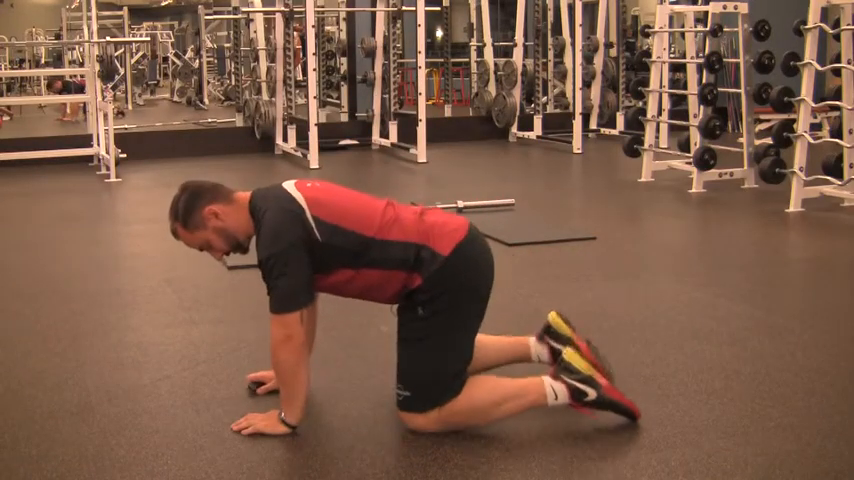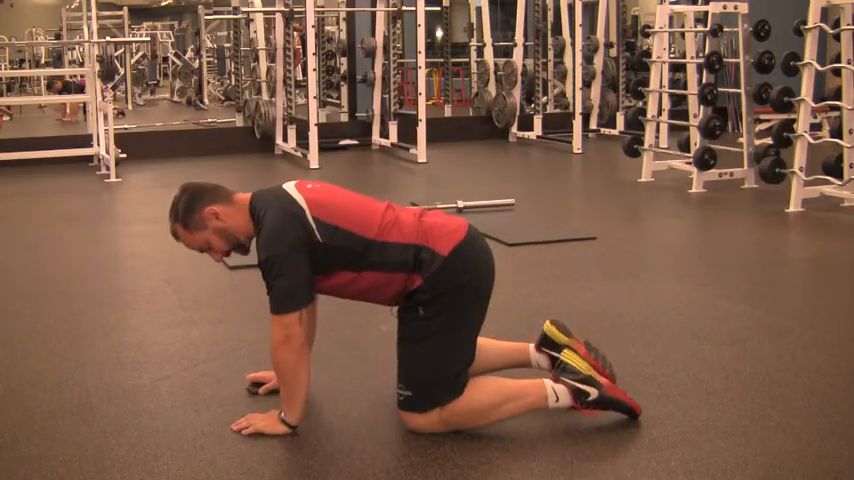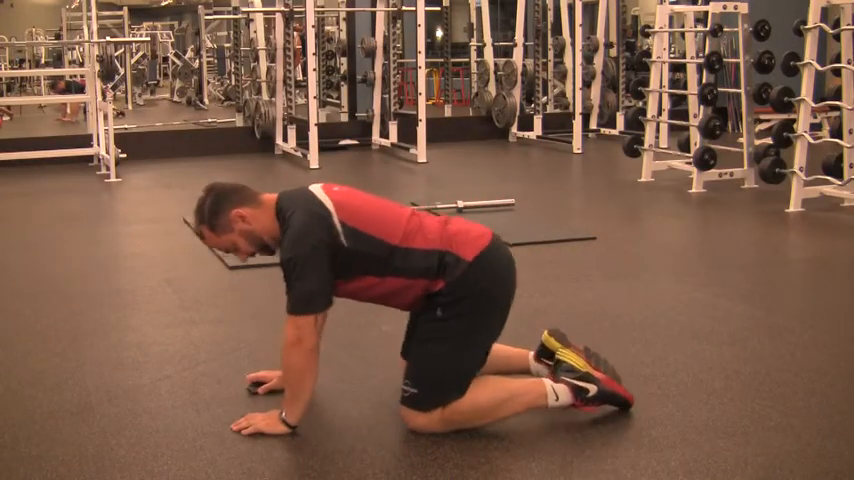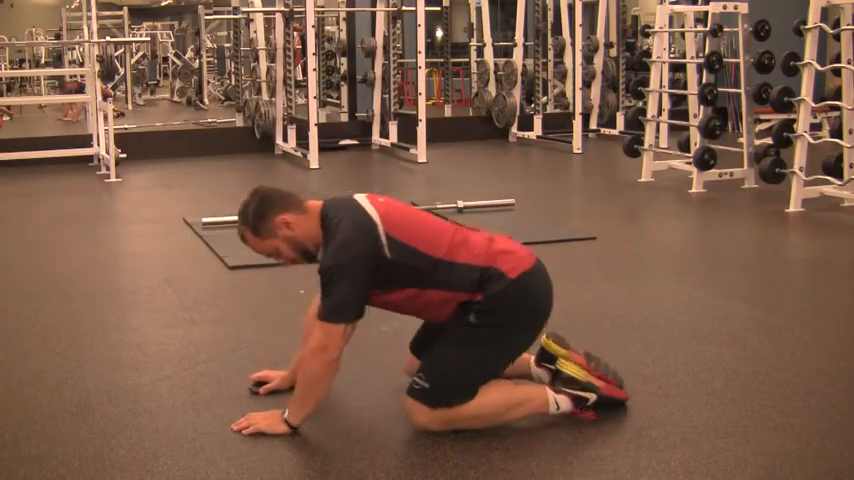
dt=0.5s
person 1, frame 1
left shoulder: (276, 232)
right shoulder: (279, 203)
left elbow: (289, 333)
right elbow: (305, 304)
left wrist: (288, 416)
right wrist: (290, 373)
left hip: (448, 269)
right hip: (452, 250)
left knee: (422, 412)
right knee: (436, 358)
left ankle: (564, 386)
right ankle: (545, 344)
person 1, frame 2
left shoulder: (277, 232)
right shoulder: (279, 206)
left elbow: (288, 335)
right elbow: (303, 306)
left wrist: (288, 416)
right wrist: (290, 374)
left hip: (447, 270)
right hip: (453, 252)
left knee: (422, 412)
right knee: (434, 360)
left ankle: (566, 388)
right ankle: (544, 351)
person 1, frame 3
left shoulder: (301, 234)
right shoulder: (303, 206)
left elbow: (302, 339)
right elbow: (309, 313)
left wrist: (287, 417)
right wrist: (289, 373)
left hip: (473, 279)
right hip: (475, 261)
left knee: (422, 413)
right knee: (421, 365)
left ankle: (565, 388)
right ankle: (545, 359)
person 1, frame 4
left shoulder: (347, 242)
right shoulder: (341, 215)
left elbow: (327, 347)
right elbow: (323, 311)
left wrist: (290, 419)
right wrist: (293, 374)
left hip: (510, 293)
right hip: (505, 277)
left knee: (426, 410)
right knee: (418, 367)
left ankle: (566, 393)
right ankle: (543, 363)
